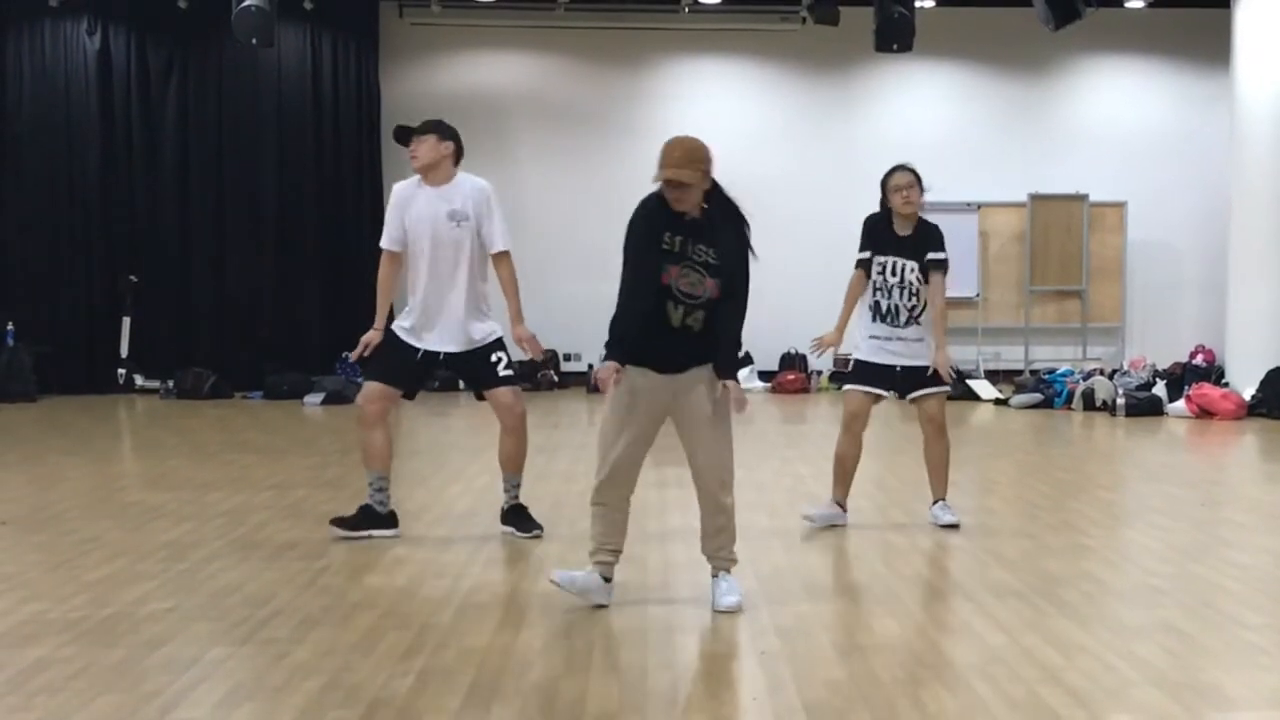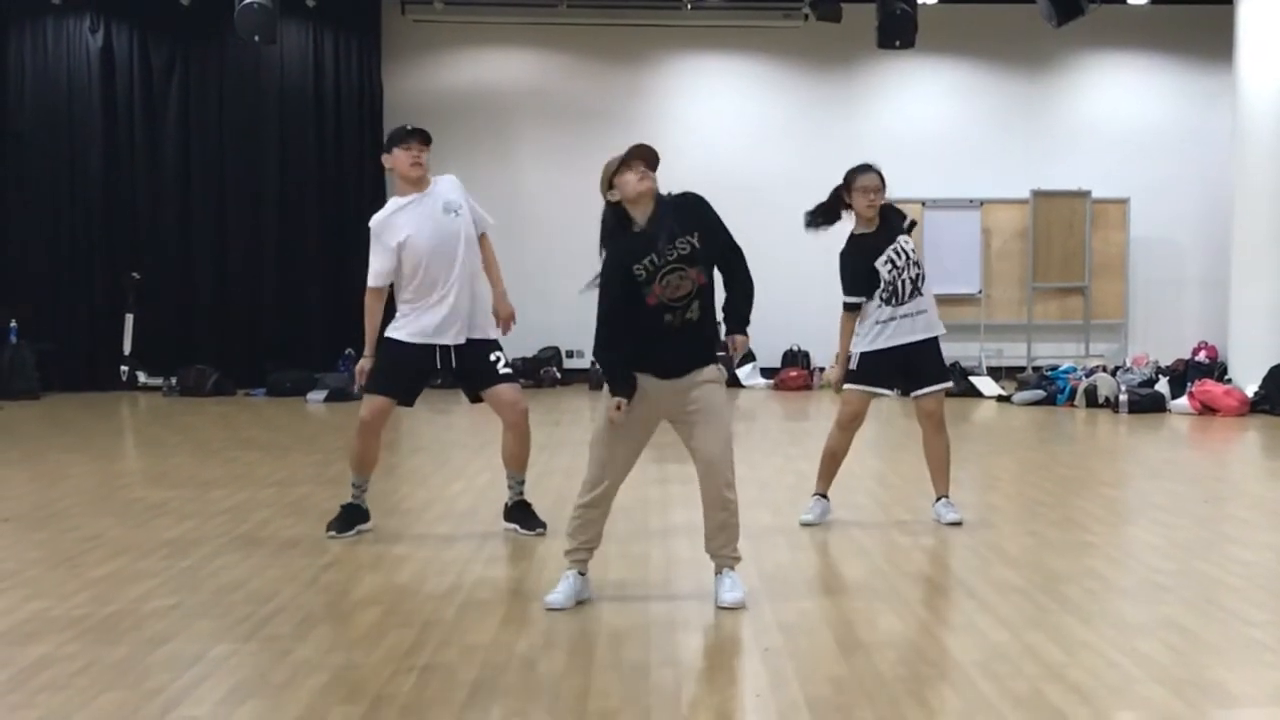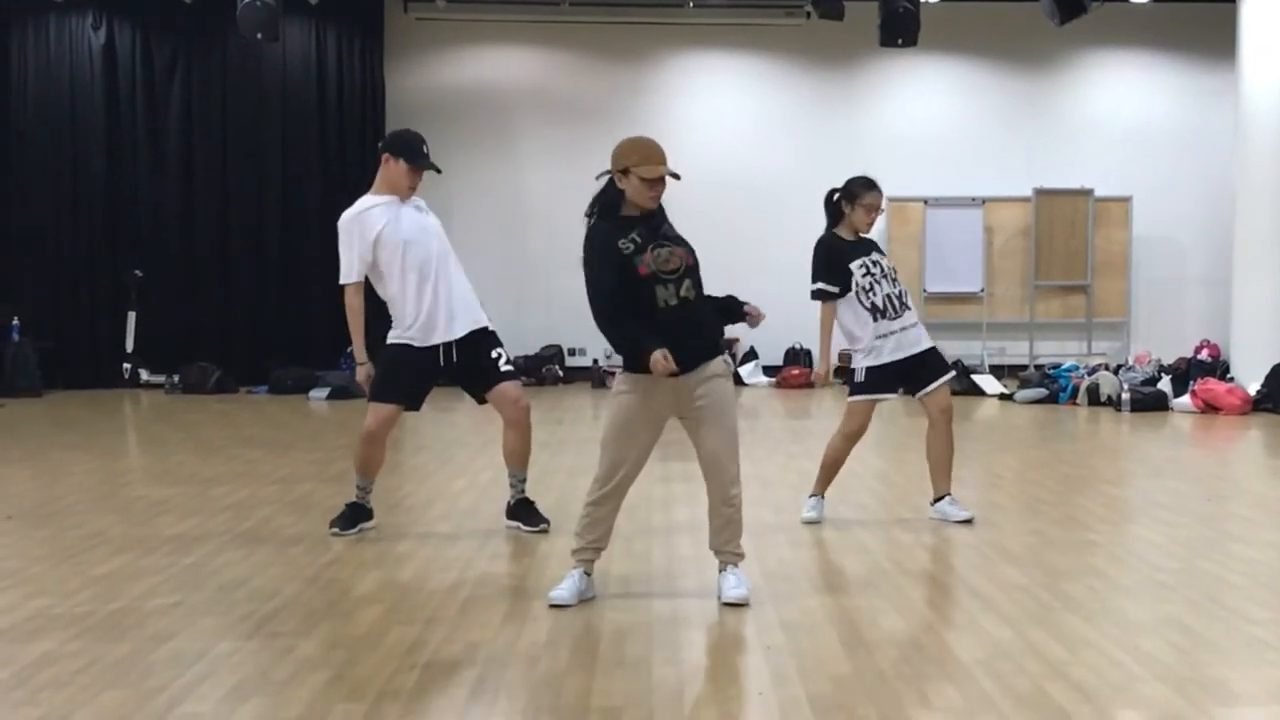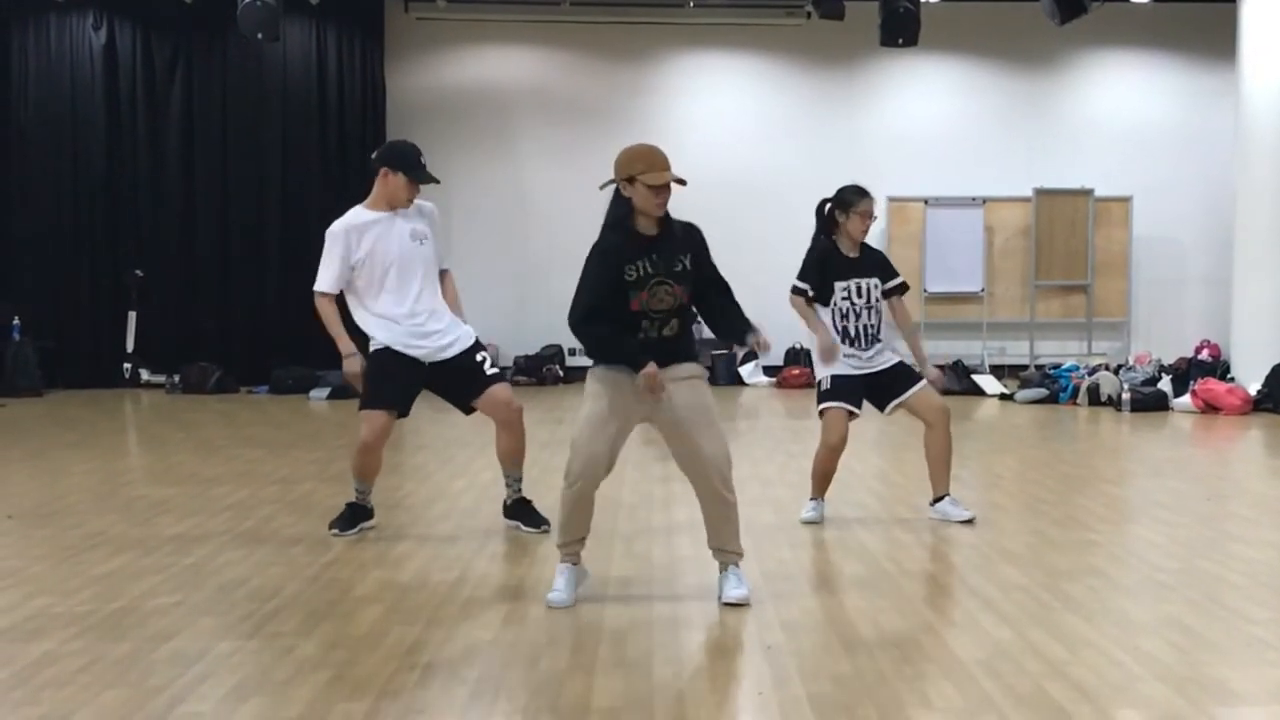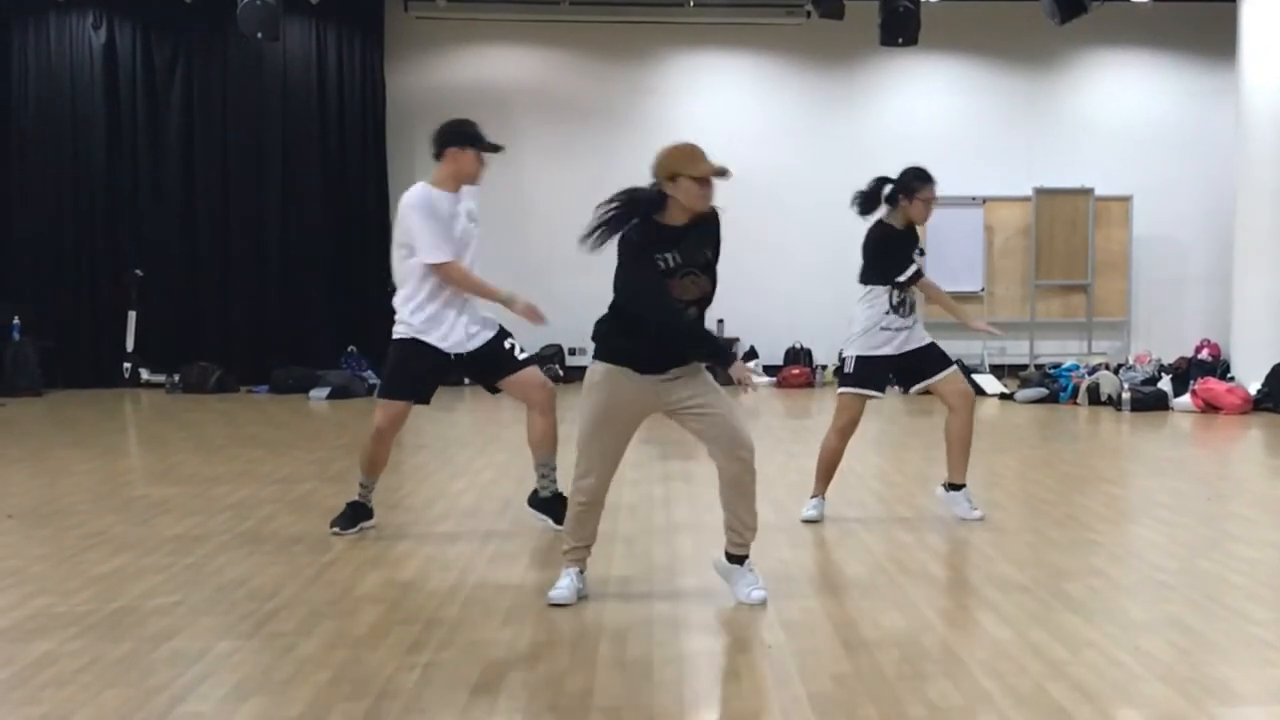
dt=0.4s
person 1, frame 1
left shoulder: (729, 235)
right shoulder: (649, 216)
left elbow: (731, 312)
right elbow: (633, 291)
left wrist: (727, 372)
right wrist: (616, 355)
left hip: (697, 376)
right hip: (640, 370)
left knee: (715, 477)
right knee: (613, 471)
left ankle: (722, 571)
right ankle: (600, 572)
person 1, frame 2
left shoulder: (694, 211)
right shoulder: (620, 251)
left elbow: (735, 269)
right elbow: (611, 326)
left wrist: (738, 326)
right wrist: (617, 386)
left hip: (699, 375)
right hip: (639, 379)
left knee: (718, 475)
right knee: (600, 478)
left ankle: (725, 568)
right ankle: (576, 572)
person 1, frame 3
left shoulder: (662, 225)
right shoulder: (604, 238)
right elbow: (608, 313)
left wrist: (737, 309)
right wrist: (646, 351)
left hip: (707, 368)
right hip: (644, 375)
left knee: (723, 472)
right knee: (611, 475)
left ankle: (729, 565)
right ankle: (582, 570)
person 1, frame 4
left shoulder: (687, 239)
right shoulder: (611, 249)
left elbow: (713, 299)
right elbow: (584, 320)
left wrist: (745, 332)
right wrist: (636, 361)
left hip: (679, 373)
right hip: (615, 373)
left knee: (714, 470)
right knee: (582, 469)
left ankle: (729, 565)
right ankle: (569, 565)
person 1, frame 5
left shoulder: (706, 228)
right shoulder: (639, 239)
right elbow: (653, 312)
left wrist: (711, 355)
right wrist: (724, 357)
left hip: (684, 371)
right hip: (619, 372)
left knee: (738, 447)
right knee: (591, 475)
left ankle: (737, 559)
right ankle: (574, 569)
person 2, frame 1
left shoulder: (478, 192)
right shoulder: (403, 194)
left elbow: (500, 257)
right elbow: (391, 261)
left wrist: (518, 322)
right wrist: (378, 325)
left hip: (474, 329)
right hip: (414, 328)
left knee: (513, 409)
right knee: (369, 405)
left ankle: (512, 505)
right ankle: (379, 508)
person 2, frame 2
left shoulder: (452, 187)
right shoulder: (385, 221)
left elbow: (480, 238)
right elbow: (376, 289)
left wrist: (500, 295)
right wrist: (369, 352)
left hip: (473, 330)
right hip: (410, 335)
left knee: (515, 408)
right knee: (369, 416)
left ankle: (516, 504)
right ankle: (356, 506)
person 2, frame 3
left shoulder: (418, 206)
right shoulder: (357, 218)
right elbow: (353, 290)
left wrist: (471, 302)
right wrist: (361, 358)
left hip: (469, 328)
right hip: (411, 340)
left knee: (516, 406)
right knee: (375, 426)
left ankle: (518, 502)
right ankle: (360, 506)
person 2, frame 4
left shoulder: (426, 215)
right shoulder: (346, 230)
right elbow: (324, 297)
left wrist: (458, 323)
right wrist: (348, 351)
left hip: (450, 339)
right hip: (392, 349)
left knee: (509, 409)
right knee: (371, 437)
left ankle: (515, 502)
right ankle: (360, 506)
person 2, frame 5
left shoulder: (467, 196)
right shoulder: (420, 202)
right elbow: (449, 270)
left wrist: (484, 307)
right wrist: (508, 300)
left hip: (475, 328)
right hip: (421, 333)
left knee: (541, 393)
right knee: (383, 425)
left ankle: (546, 494)
right ankle: (362, 505)
person 3, frame 1
left shoulder: (931, 235)
right shoulder: (874, 226)
left elbow: (937, 292)
right elbow: (860, 277)
left wrist: (940, 348)
right wrist: (838, 330)
left hip: (919, 347)
right hip: (873, 346)
left knee: (935, 422)
right knee: (852, 420)
left ankle: (940, 503)
right ankle: (836, 504)
person 3, frame 2
left shoulder: (893, 216)
right shoulder: (853, 252)
right elbow: (851, 310)
left wrist: (925, 292)
right wrist: (841, 361)
left hip: (921, 333)
right hip: (875, 340)
left knee: (933, 416)
right knee: (848, 417)
left ankle: (942, 500)
right ankle: (820, 497)
person 3, frame 3
left shoulder: (870, 246)
right shoulder: (829, 248)
right elbow: (828, 305)
left wrist: (915, 326)
right wrist: (824, 358)
left hip: (914, 342)
right hip: (874, 351)
left knee: (942, 412)
right knee: (852, 428)
left ankle: (943, 499)
right ankle: (817, 496)
person 3, frame 4
left shoulder: (876, 260)
right shoulder: (821, 254)
left elbow: (900, 311)
right elbow: (797, 299)
left wrist: (923, 361)
right wrist: (822, 334)
left hip: (880, 359)
right hip: (839, 365)
left knee: (939, 412)
right knee: (834, 440)
left ankle: (941, 500)
right ankle: (815, 500)
person 3, frame 5
left shoulder: (908, 232)
right shoulder: (881, 237)
right elbow: (923, 286)
right wrist: (968, 320)
left hip: (910, 337)
right hip: (869, 343)
left knee: (963, 397)
right knee: (844, 422)
left ankle: (954, 486)
right ankle: (817, 497)
